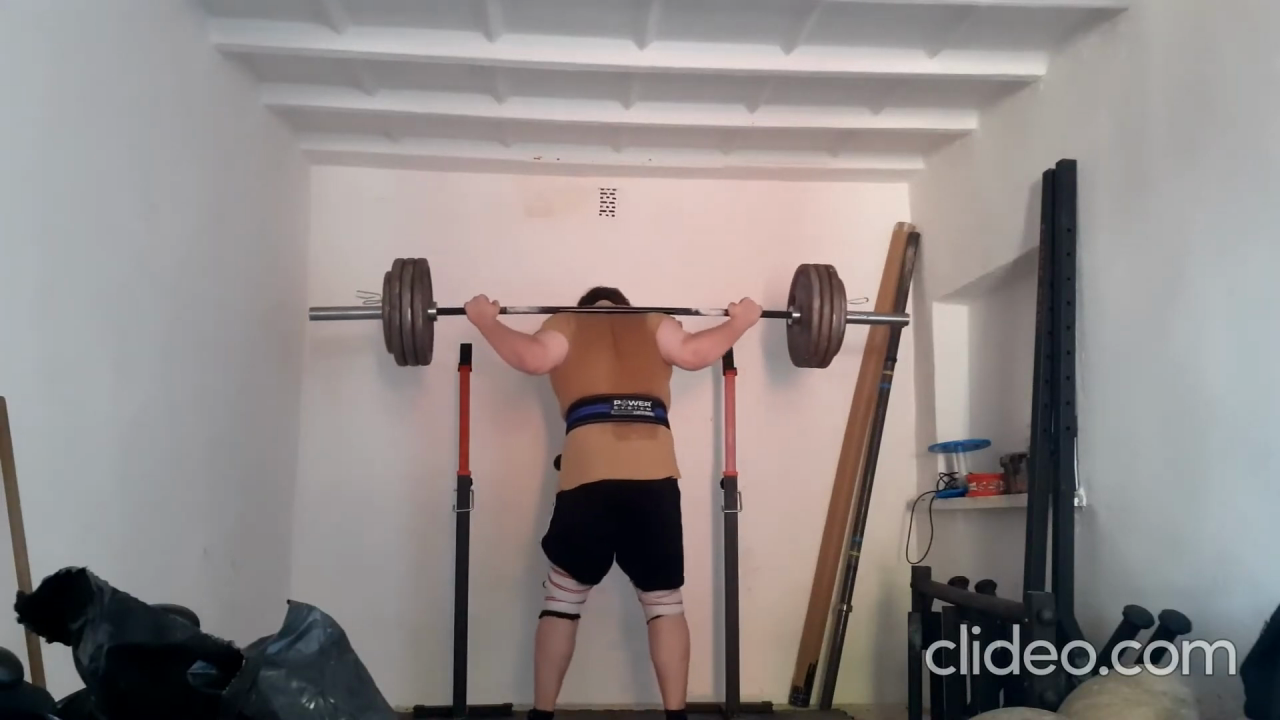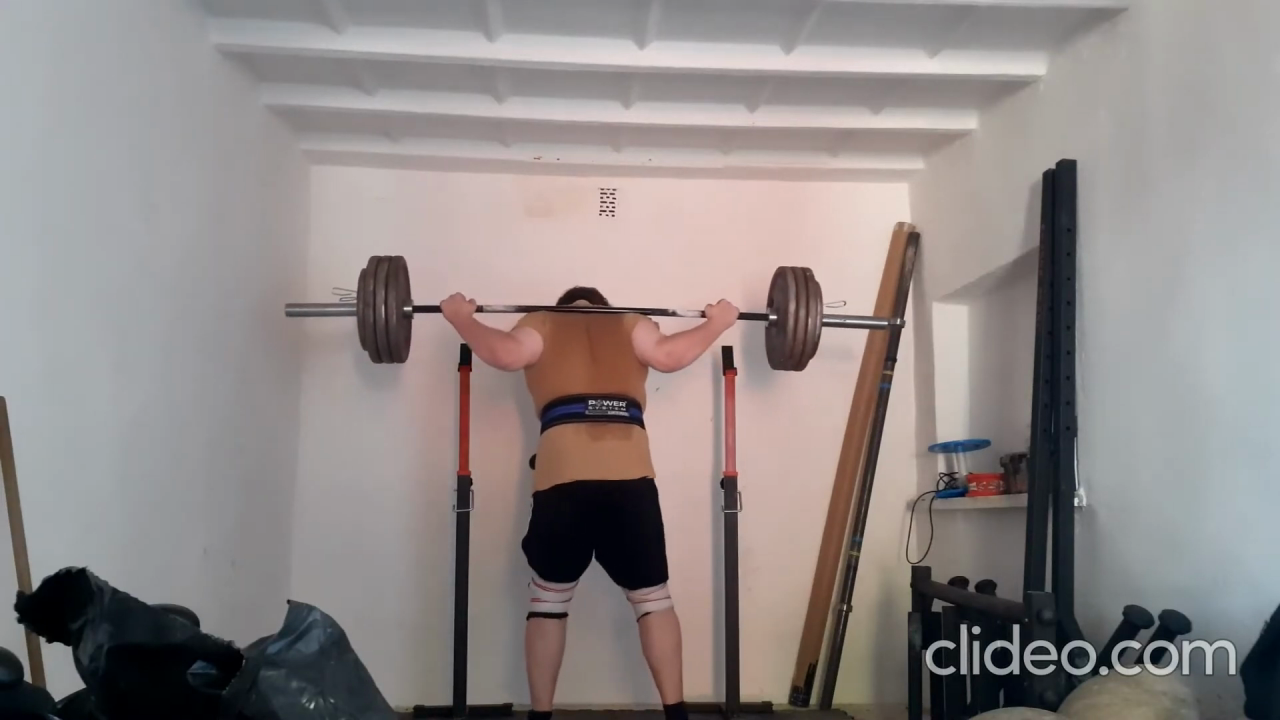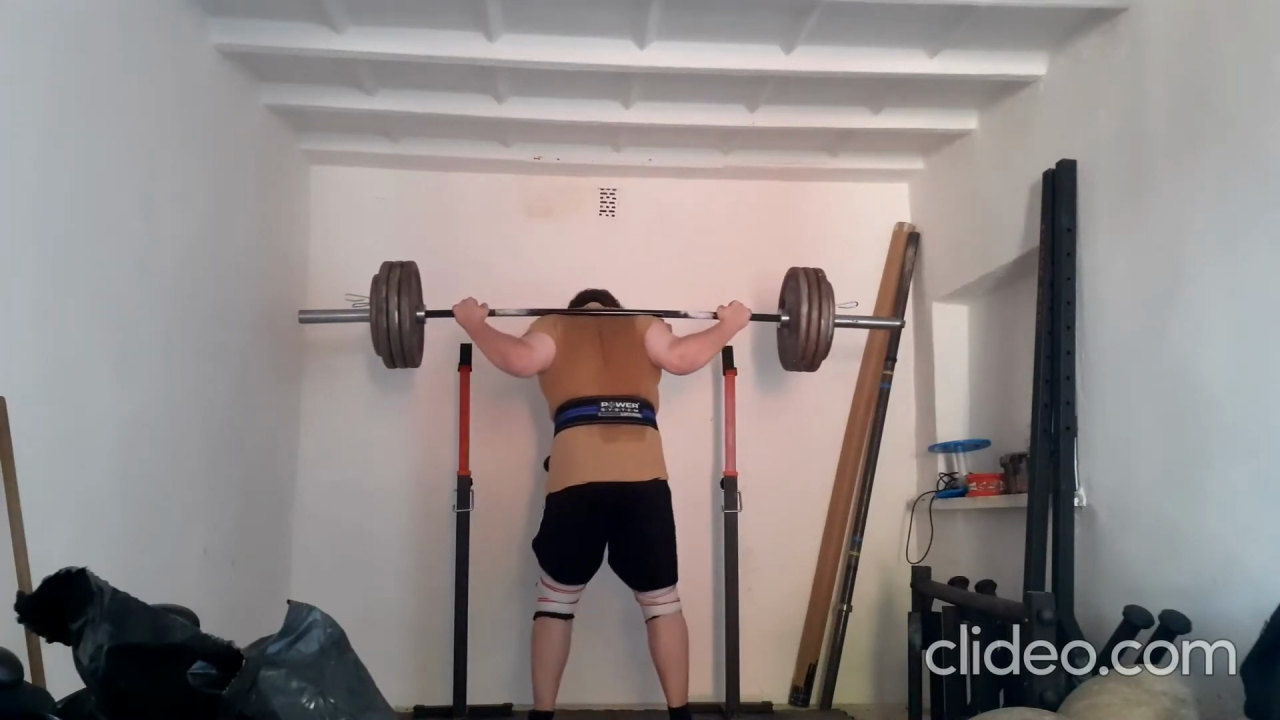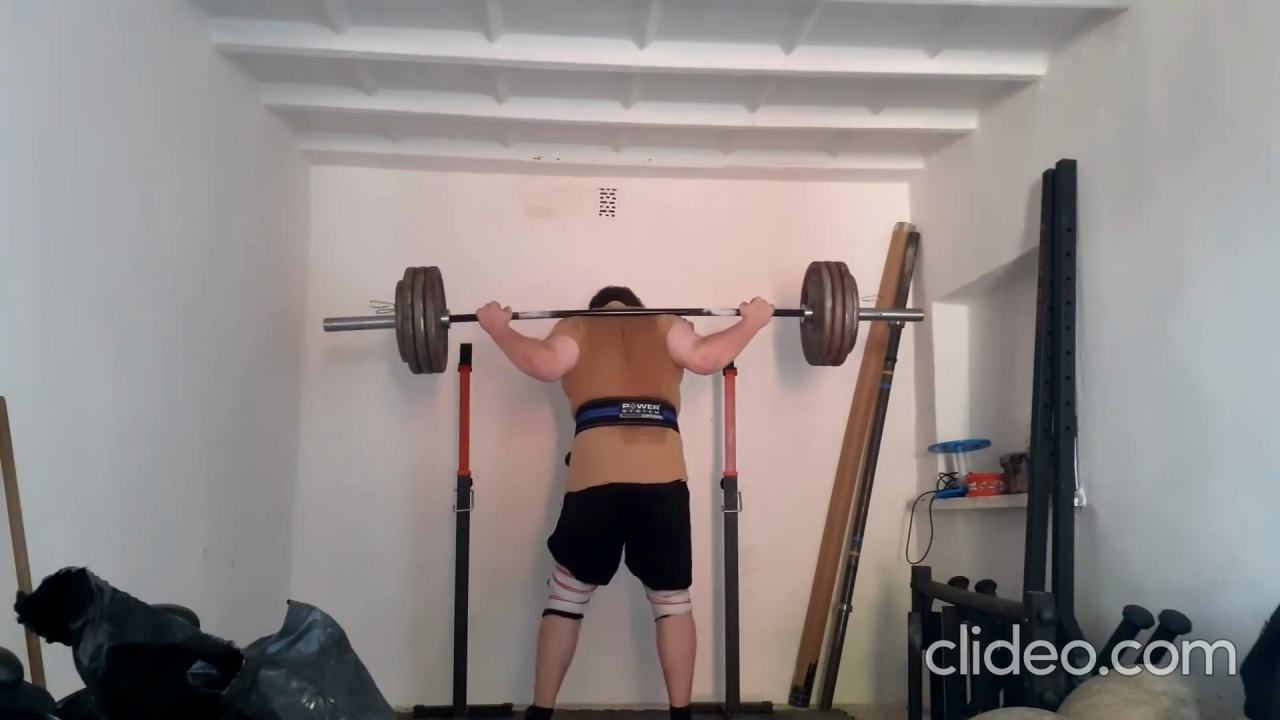
dt=0.4s
person 1, frame 1
left shoulder: (565, 324)
right shoulder: (653, 324)
left elbow: (533, 358)
right elbow: (694, 353)
left wrist: (484, 320)
right wrist: (741, 321)
left hip: (588, 476)
right hip: (654, 476)
left knee: (562, 601)
right knee: (664, 602)
person 1, frame 2
left shoulder: (541, 323)
right shoulder: (630, 324)
left elbow: (506, 354)
right elbow: (669, 355)
left wrist: (460, 317)
right wrist: (718, 323)
left hip: (563, 477)
right hip: (630, 477)
left knee: (549, 601)
right knee: (653, 600)
person 1, frame 3
left shoulder: (553, 327)
right shoulder: (643, 325)
left elbow: (519, 360)
right elbow: (682, 358)
left wrist: (472, 322)
right wrist: (731, 324)
left hip: (576, 478)
right hip: (643, 478)
left knee: (555, 602)
right knee: (661, 602)
person 1, frame 4
left shoulder: (576, 327)
right shoulder: (665, 325)
left elbow: (544, 365)
right elbow: (705, 358)
left wrist: (497, 327)
right wrist: (753, 321)
left hip: (595, 478)
right hip: (662, 479)
left knee: (566, 600)
right knee: (672, 601)
